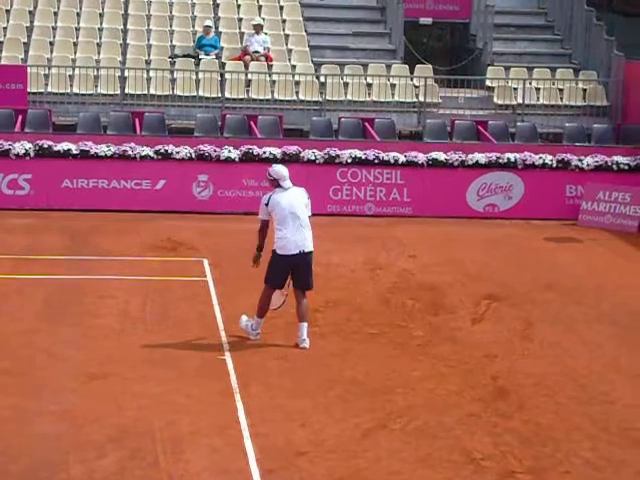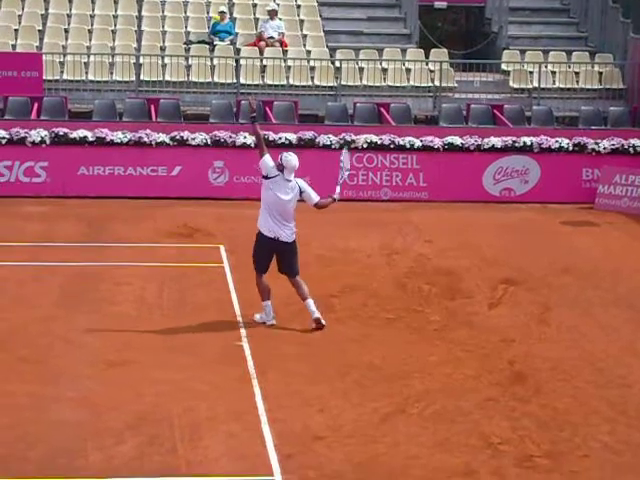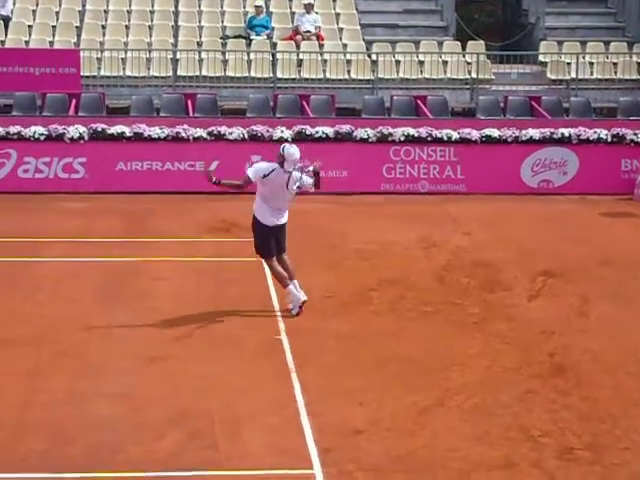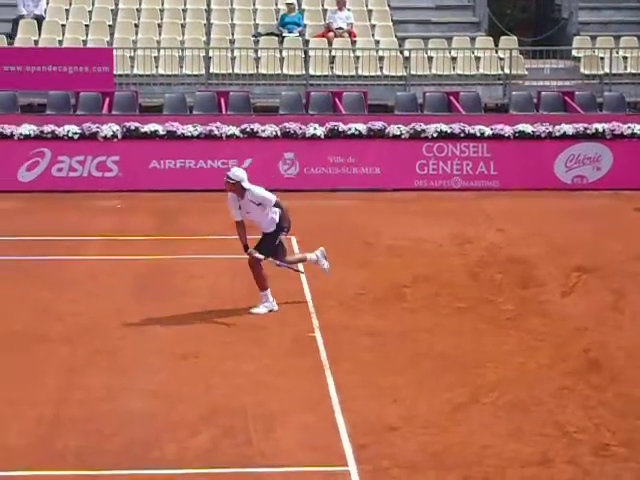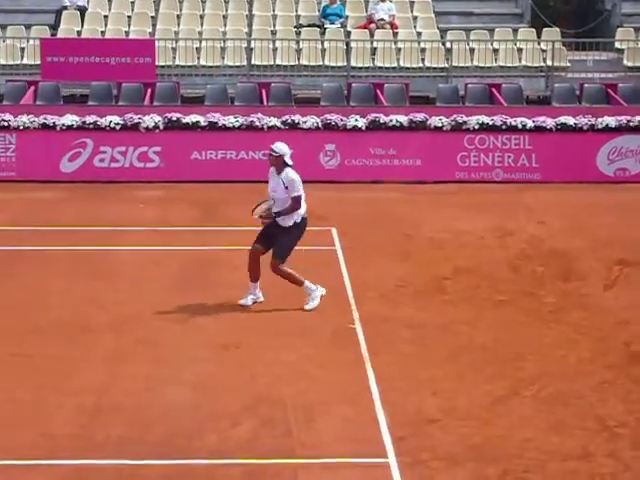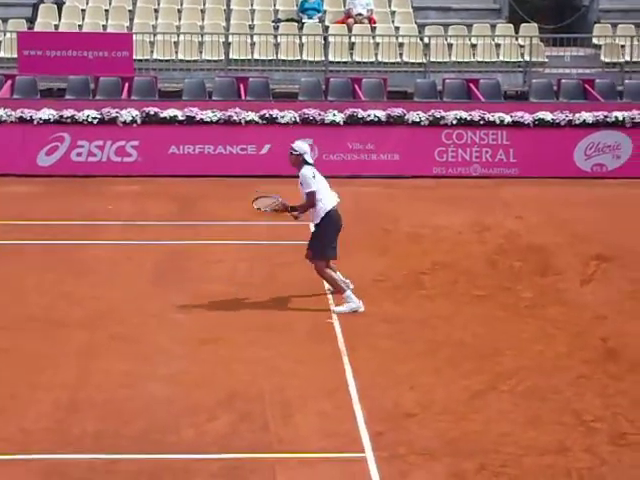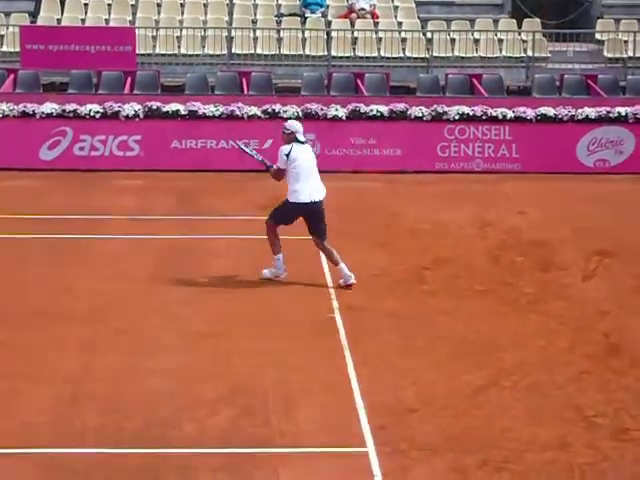
dt=0.5s
person 1, frame 1
left shoulder: (269, 200)
right shoulder: (303, 194)
left elbow: (263, 228)
left wrist: (259, 250)
left hip: (284, 251)
right hip: (306, 250)
left knee: (269, 289)
right knee: (301, 294)
left ankle: (254, 328)
right ankle: (303, 337)
person 1, frame 2
left shoulder: (270, 175)
right shoulder: (299, 185)
left elbow: (260, 144)
right elbow: (319, 204)
left wrist: (253, 118)
right wrist: (332, 198)
left hip: (266, 235)
right hip: (287, 238)
left knee: (260, 274)
right knee: (294, 277)
left ankle: (268, 314)
right ankle: (314, 312)
person 1, frame 3
left shoulder: (266, 168)
right shoulder: (297, 177)
left elbow: (243, 185)
right elbow: (316, 186)
left wrist: (218, 182)
right wrist: (316, 174)
left hip: (263, 221)
right hip: (281, 221)
left knee: (271, 261)
right knee: (281, 256)
left ankle: (297, 296)
right ankle: (296, 292)
person 1, frame 4
left shoulder: (256, 193)
right shoulder: (232, 198)
left elbow: (281, 206)
right elbow: (239, 224)
left wrist: (284, 231)
right wrist: (246, 248)
left hip: (277, 226)
right hip: (269, 228)
left knee: (254, 261)
right knee: (281, 260)
left ankle: (268, 301)
right ankle: (317, 256)
person 1, frame 5
left shoulder: (292, 177)
right shoulder: (273, 172)
left elbow: (296, 205)
left wrist: (274, 214)
right wrist: (268, 216)
left hip: (293, 224)
right hip: (277, 223)
left knee: (276, 265)
right knee: (254, 253)
left ankle: (314, 291)
right ankle: (254, 293)
person 1, frame 6
left shoulder: (306, 173)
right shoulder: (307, 171)
left elbow: (311, 203)
left wrist: (290, 209)
right wrist: (297, 211)
left hip: (329, 219)
right hip: (325, 218)
left knee: (321, 267)
right knee: (312, 255)
left ankle: (352, 301)
right ankle: (343, 283)
person 1, frame 7
left shoulder: (285, 150)
right shoulder: (308, 148)
left elbow: (278, 177)
left wrist: (270, 168)
left hip: (297, 201)
right hip: (317, 201)
left knee: (270, 225)
right knee: (321, 242)
left ankle: (278, 268)
right ankle: (346, 274)
